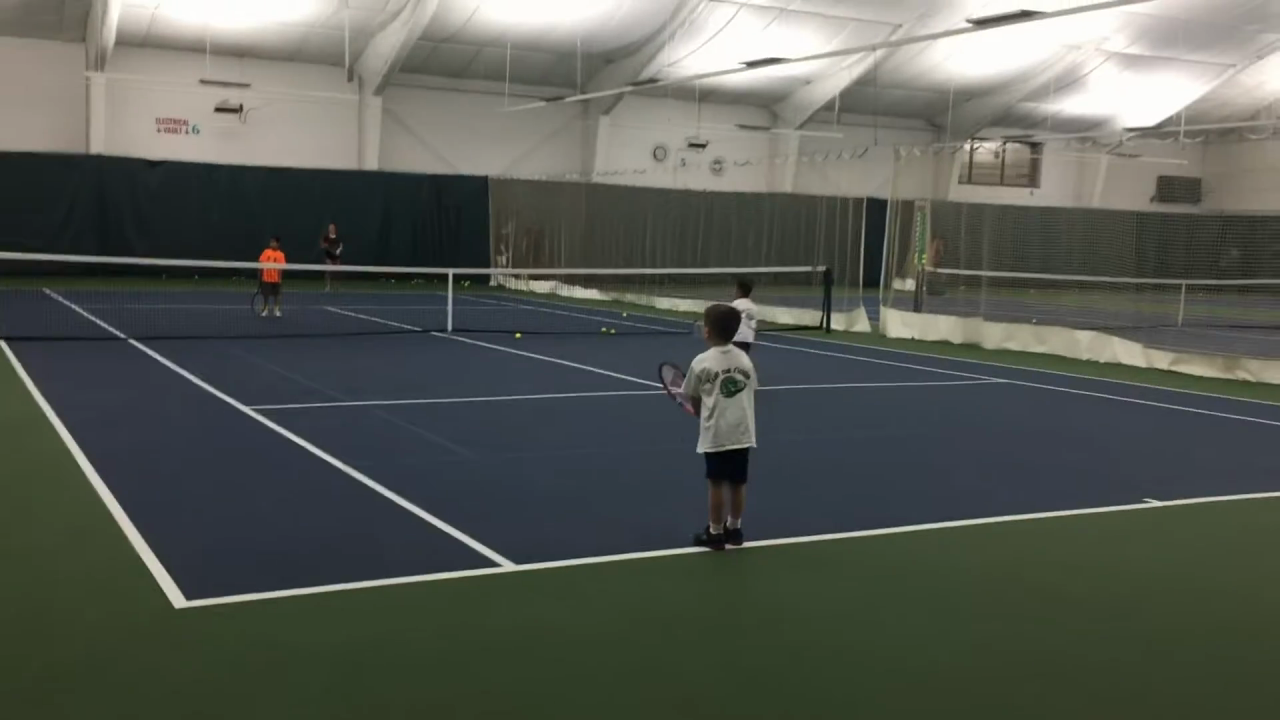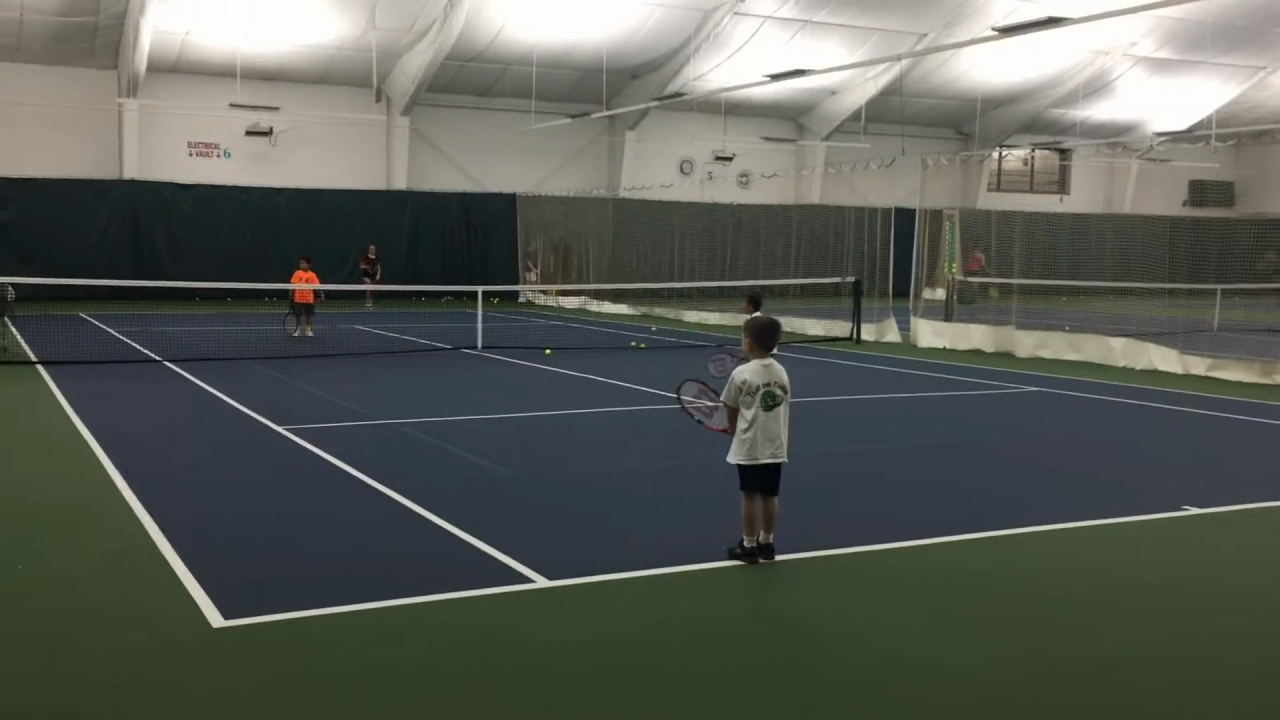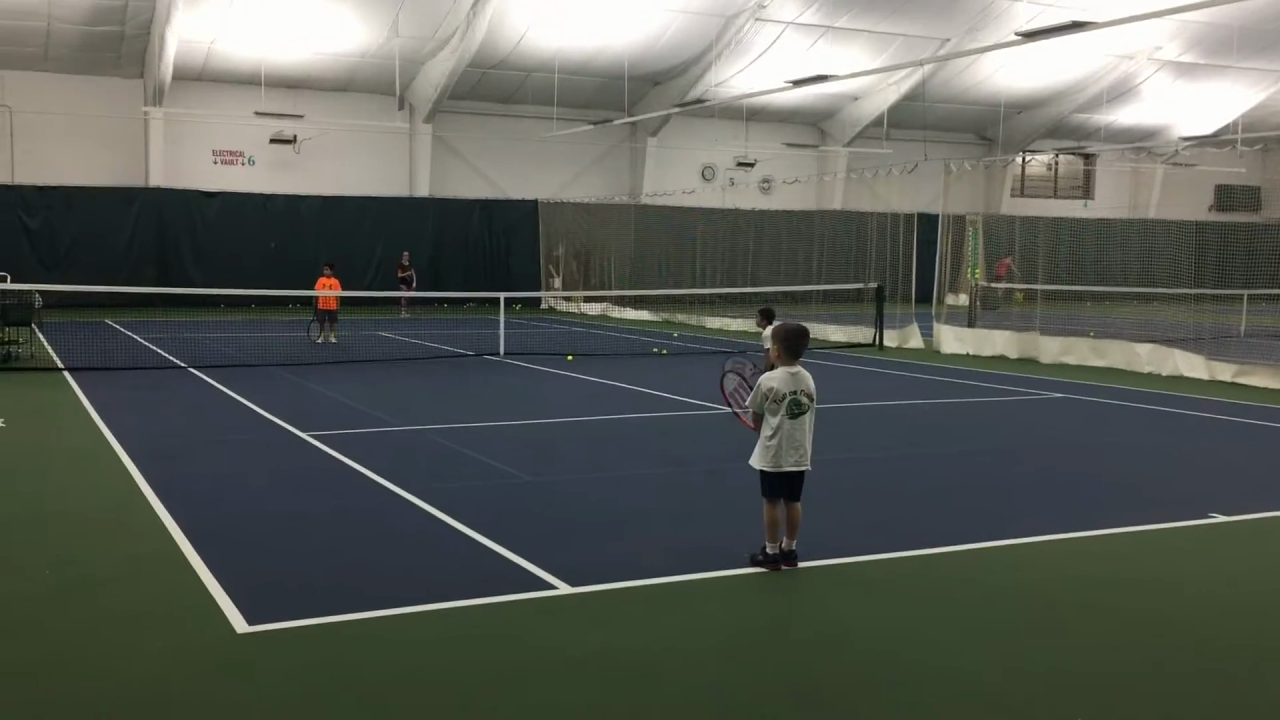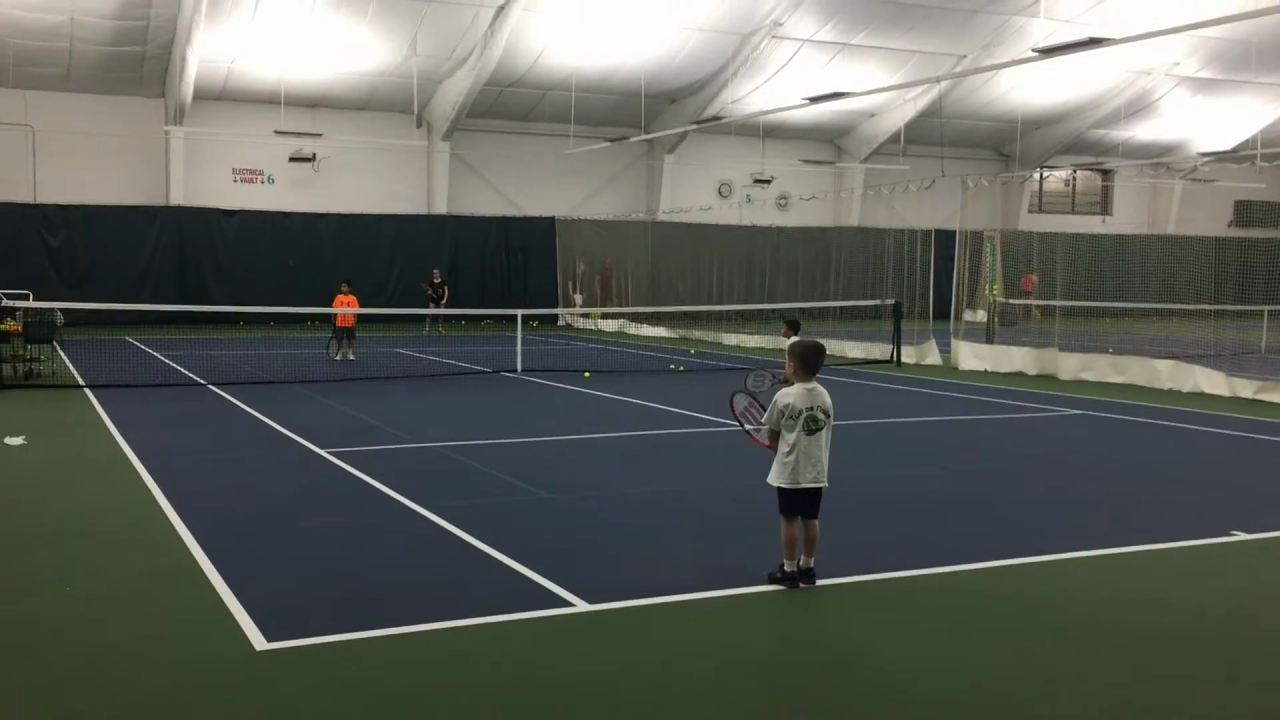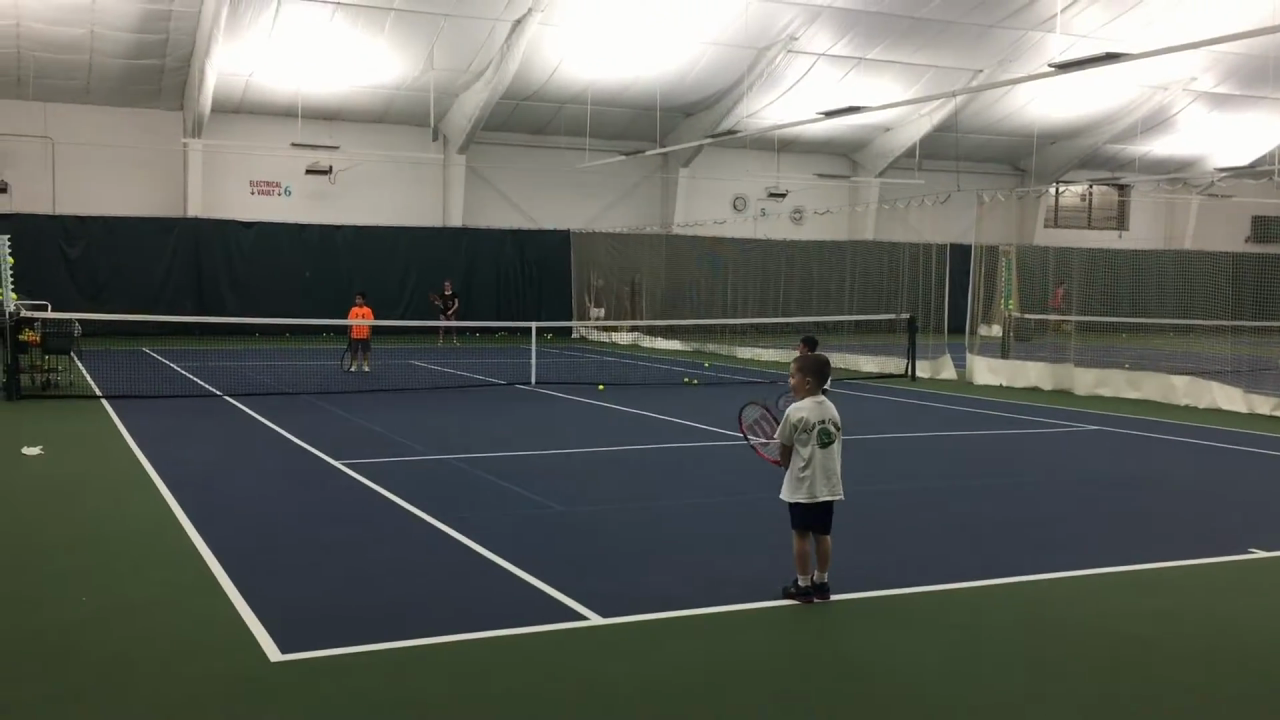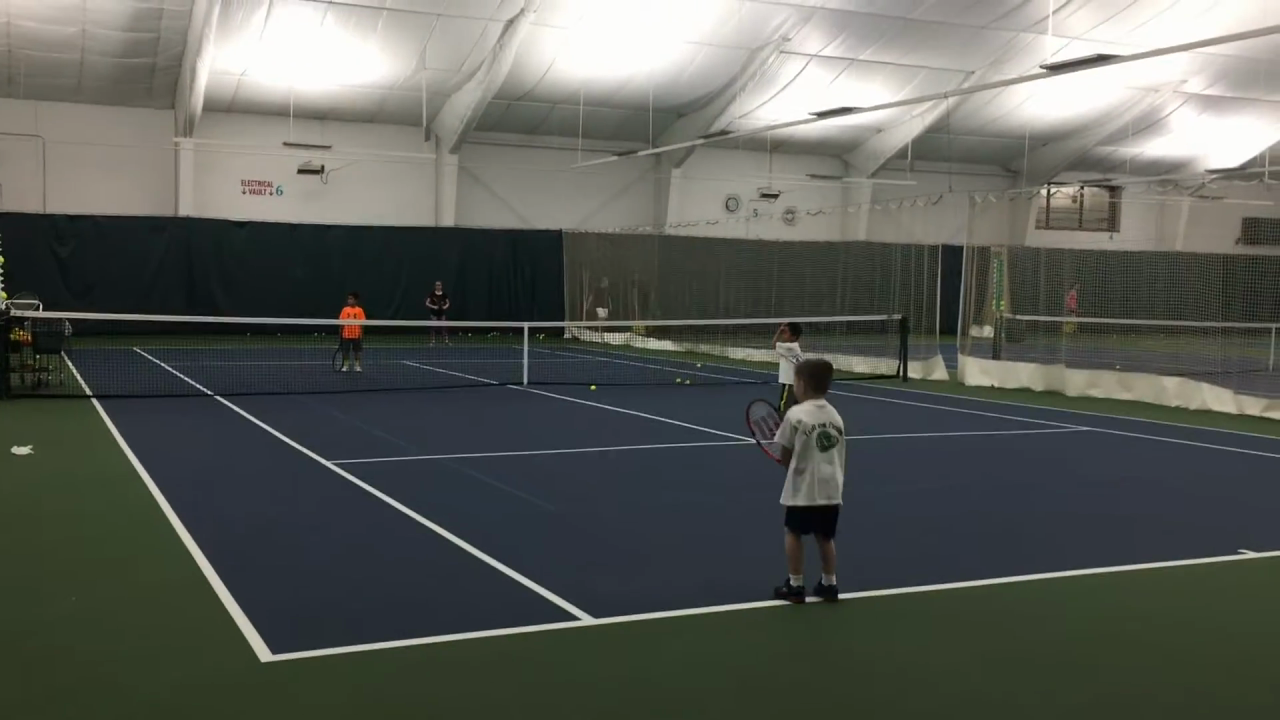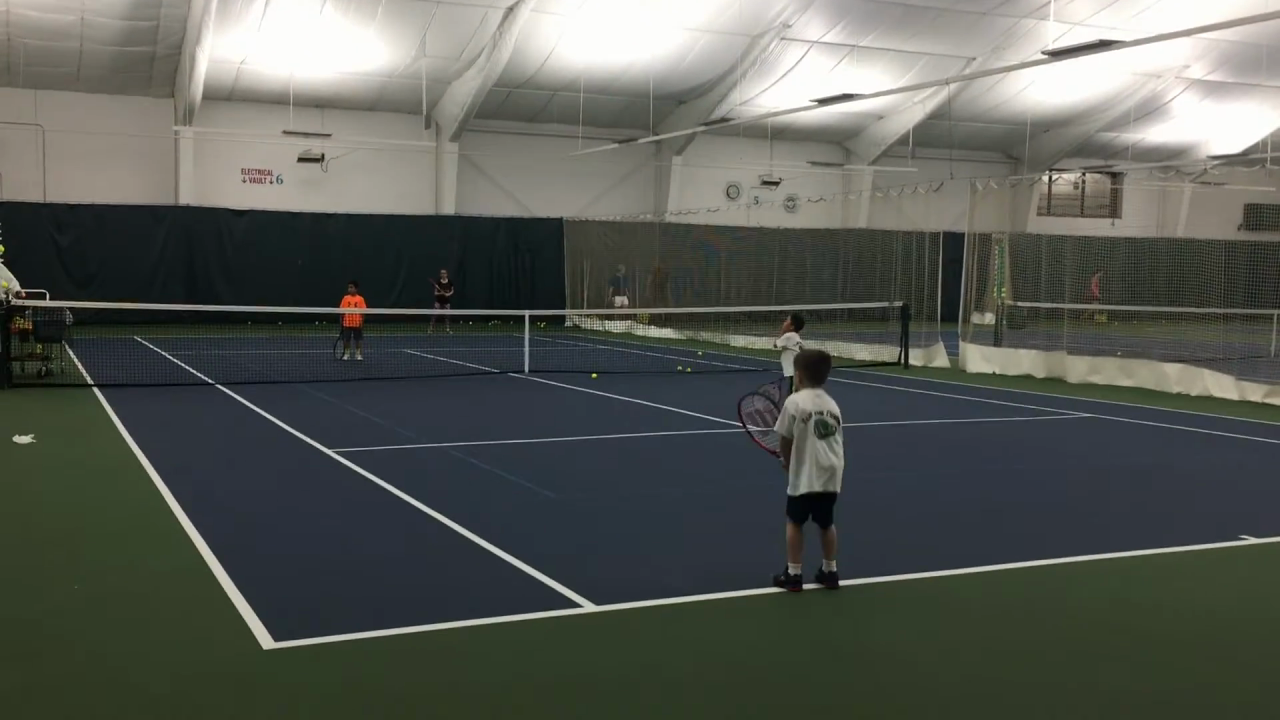
dt=0.7s
person 1, frame 1
left shoulder: (701, 362)
right shoulder: (744, 359)
left elbow: (694, 399)
right elbow: (750, 391)
left wrist: (703, 417)
left hip: (716, 434)
right hip: (742, 433)
left knee: (717, 483)
right knee: (737, 483)
left ankle: (715, 533)
right ankle: (734, 528)
person 1, frame 2
left shoulder: (742, 373)
right shoulder: (781, 372)
left elbow: (731, 410)
right elbow: (782, 406)
left wrist: (735, 430)
left hip: (750, 446)
right hip: (775, 446)
left knee: (750, 496)
right knee: (769, 496)
left ankle: (749, 546)
right ankle: (766, 543)
person 1, frame 3
left shoulder: (769, 380)
right shoulder: (808, 379)
left elbow: (756, 416)
right elbow: (806, 413)
left wrist: (764, 432)
right wrist: (794, 437)
left hip: (773, 453)
right hip: (799, 453)
left knee: (772, 502)
right knee: (793, 501)
left ankle: (771, 553)
right ankle: (789, 550)
person 1, frame 4
left shoulder: (785, 396)
right shoulder: (824, 396)
left elbow: (773, 435)
right elbow: (823, 430)
left wrist: (778, 449)
right wrist: (812, 455)
left hip: (790, 470)
right hip: (816, 470)
left knee: (789, 519)
right knee: (810, 519)
left ankle: (790, 570)
right ankle: (807, 567)
person 1, frame 5
left shoulder: (796, 411)
right shoulder: (831, 409)
left elbow: (784, 451)
right elbow: (831, 445)
left wrist: (788, 467)
left hip: (803, 486)
right hip: (829, 484)
left knee: (802, 534)
right knee: (822, 534)
left ankle: (803, 586)
right ankle: (821, 583)
person 1, frame 6
left shoulder: (796, 414)
right shoulder: (835, 415)
left elbow: (786, 454)
right elbow: (838, 451)
left wrist: (790, 469)
left hip: (803, 488)
right hip: (831, 489)
left knee: (793, 533)
right knee: (825, 536)
left ankle: (795, 586)
right ankle: (829, 584)
person 1, frame 7
left shoulder: (794, 402)
right shoulder: (832, 405)
left elbow: (786, 442)
right elbow: (834, 438)
left wrist: (786, 461)
left hip: (805, 477)
right hip: (831, 476)
left knee: (794, 522)
right knee: (825, 524)
left ankle: (793, 574)
right ankle: (830, 571)
